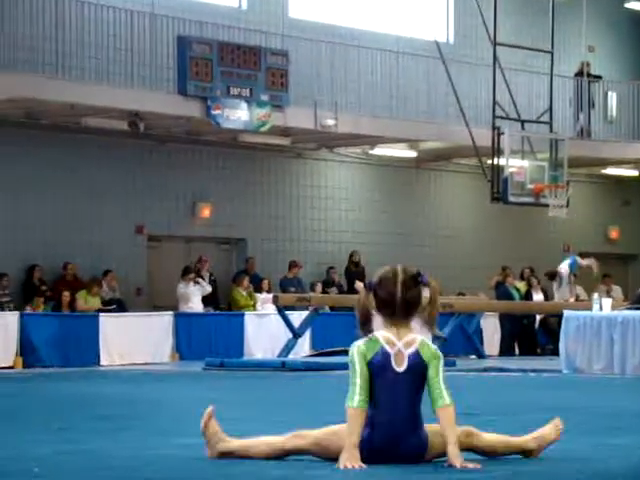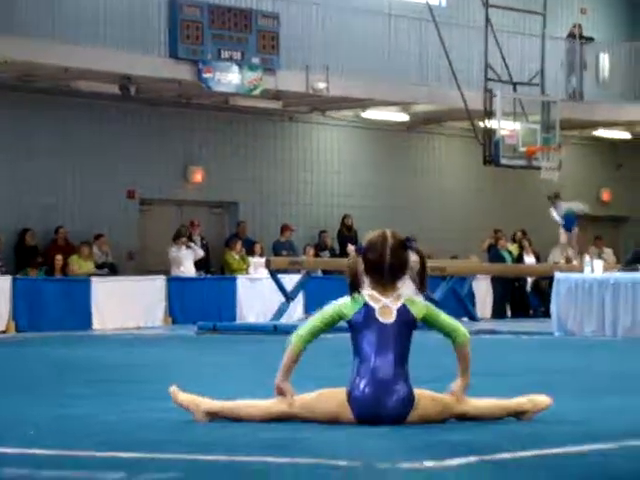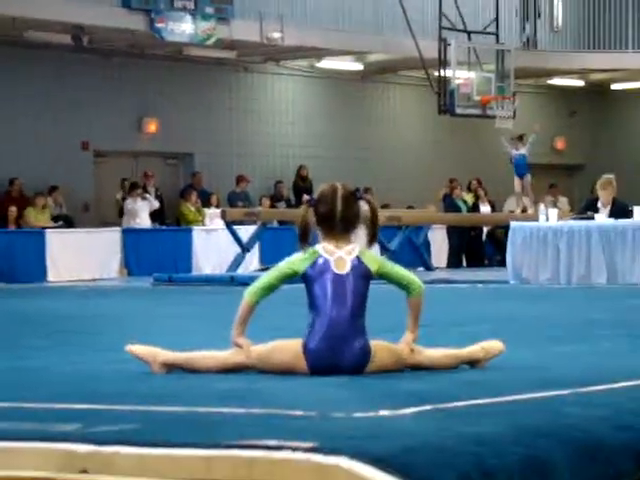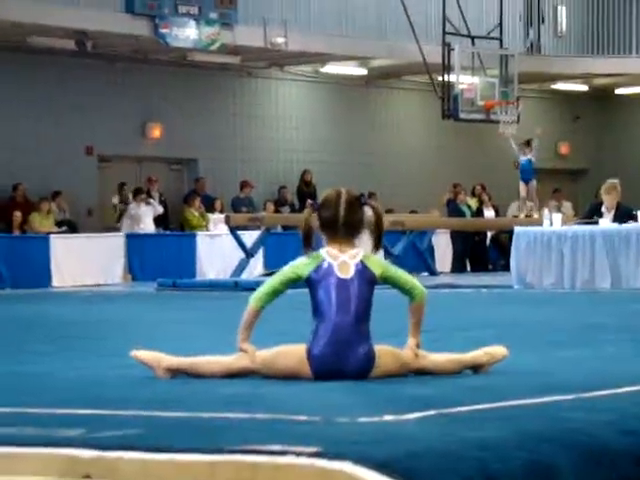
dt=0.5s
person 1, frame 1
left shoulder: (363, 348)
right shoulder: (429, 350)
left elbow: (358, 401)
right elbow: (441, 401)
left wrist: (349, 450)
right wrist: (454, 452)
left hip: (372, 447)
right hip: (415, 450)
left knee: (298, 439)
right knee: (468, 436)
left ankle: (225, 444)
right ankle: (530, 442)
person 1, frame 2
left shoulder: (349, 304)
right shoulder: (415, 306)
left elbow: (300, 336)
right elbow: (460, 335)
left wrist: (282, 380)
right wrist: (462, 381)
left hip: (360, 403)
right hip: (402, 404)
left knee: (285, 407)
right knee: (458, 405)
left ankle: (208, 407)
right ankle: (522, 405)
person 1, frame 3
left shoulder: (305, 259)
right shoulder: (367, 259)
left elbow: (254, 291)
right elbow: (415, 286)
left wrist: (238, 334)
right wrist: (411, 333)
left hip: (314, 355)
right hip: (358, 356)
left knee: (242, 356)
right knee: (412, 355)
left ankle: (165, 358)
right ankle: (474, 353)
person 1, frame 4
left shoulder: (309, 263)
right shoulder: (372, 263)
left elbow: (260, 296)
right elbow: (417, 291)
left wrist: (243, 340)
right wrist: (413, 338)
left hip: (319, 360)
right hip: (362, 360)
left knee: (246, 362)
right knee: (417, 360)
left ankle: (170, 363)
right ankle: (479, 358)
